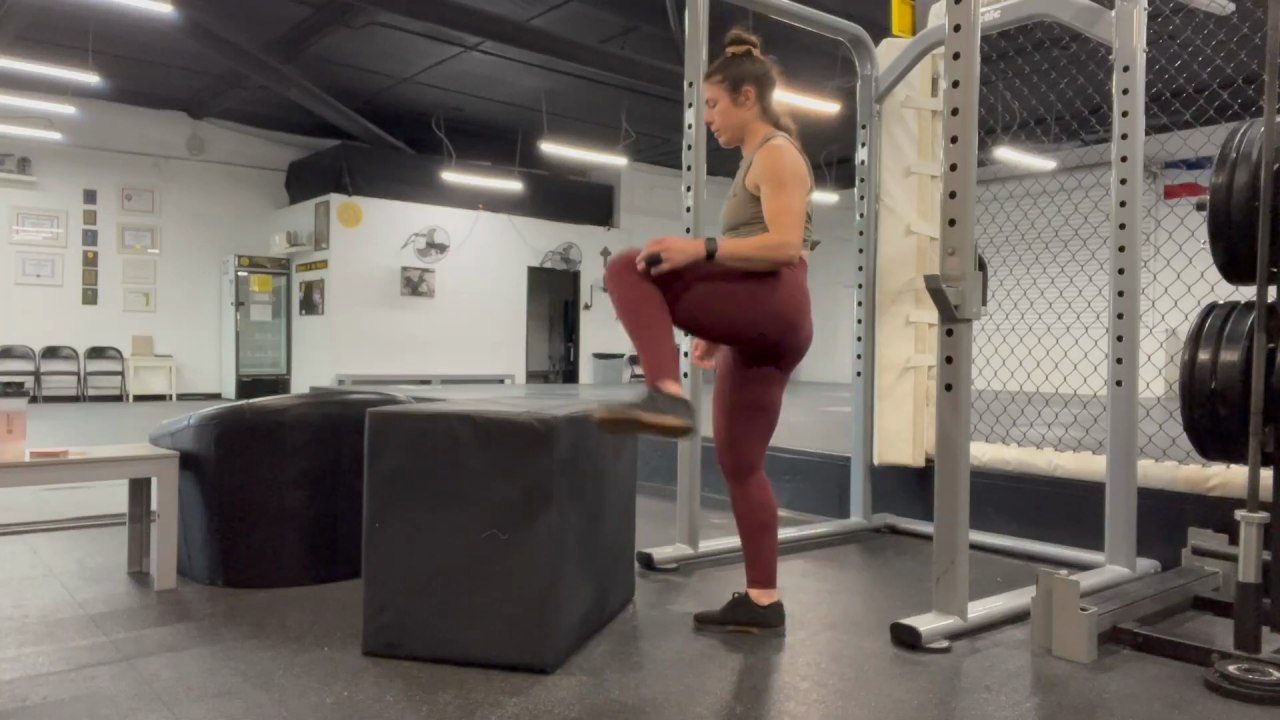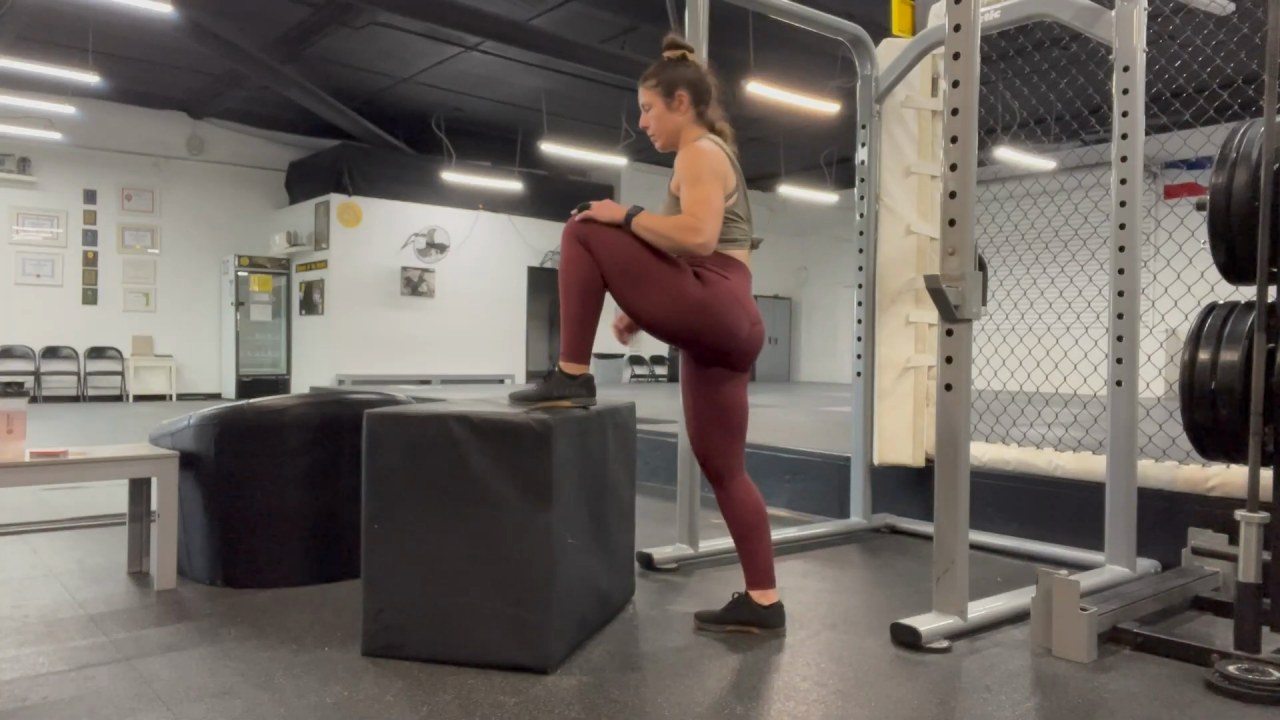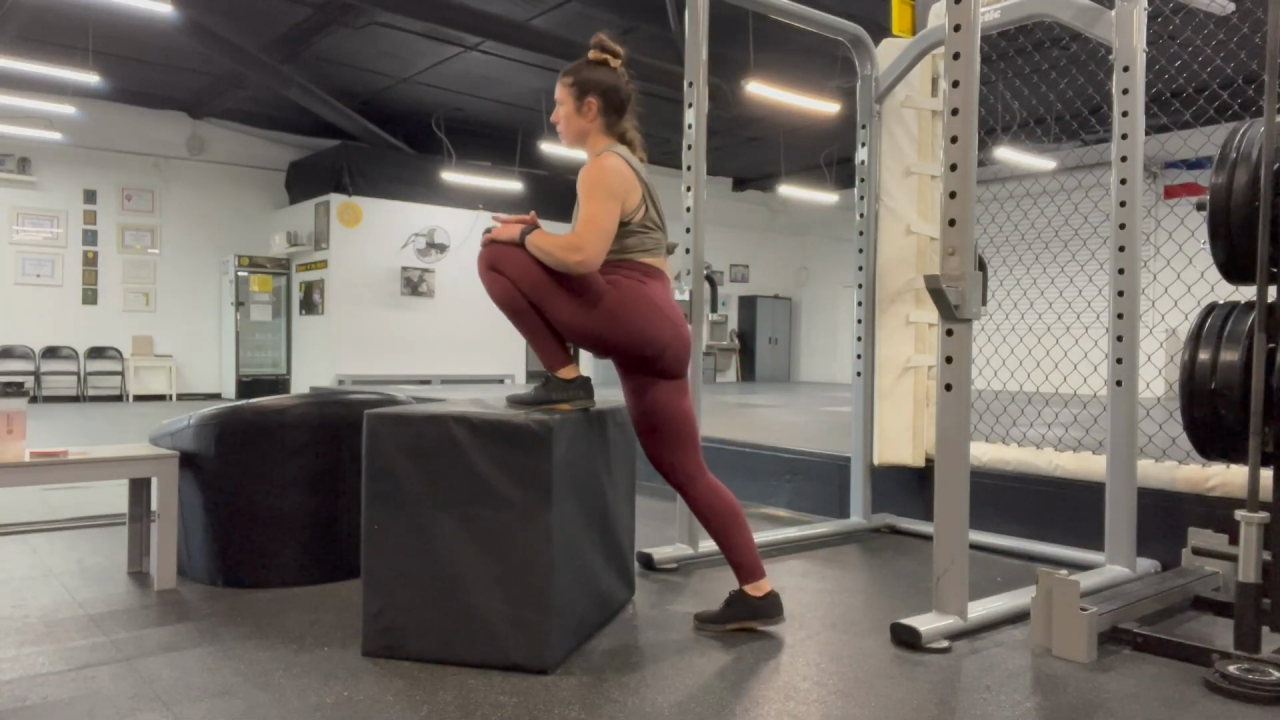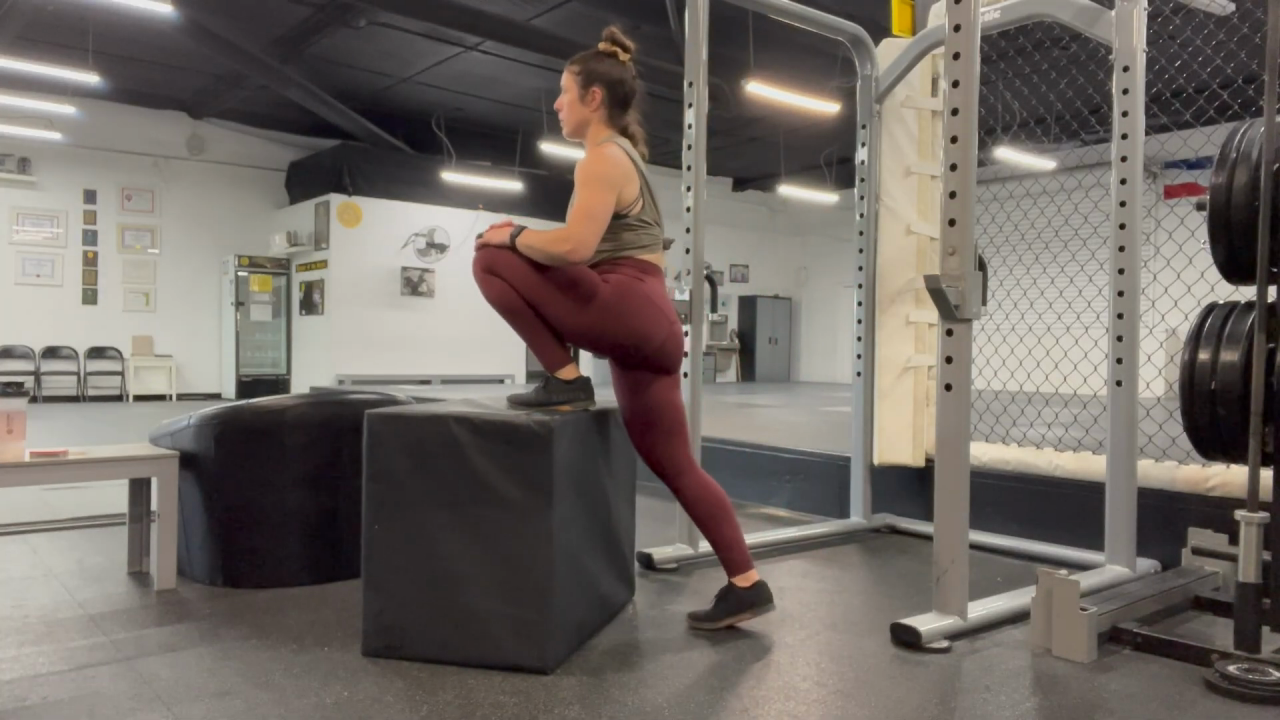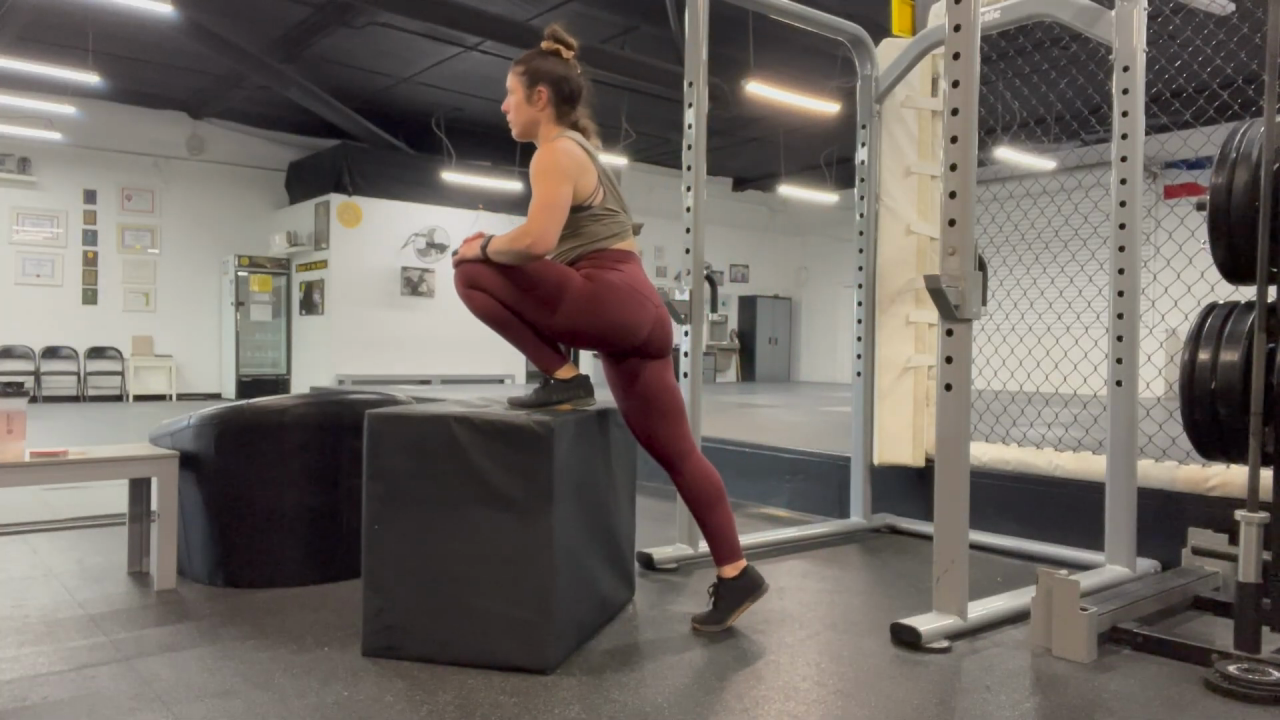
dt=1s
person 1, frame 1
left shoulder: (776, 152)
right shoulder: (760, 160)
left elbow: (785, 246)
left wrist: (702, 251)
right wrist: (717, 326)
left hip: (772, 307)
right hip: (770, 323)
left knee: (629, 269)
right knee: (739, 463)
left ankle: (666, 394)
right ankle: (762, 601)
person 1, frame 2
left shoulder: (699, 153)
right shoulder: (714, 156)
left elbow: (698, 238)
left wrist: (626, 215)
right wrist: (645, 312)
left hip: (711, 312)
right hip: (730, 327)
left knee: (584, 233)
right knee: (722, 468)
left ankle: (572, 376)
right ankle: (762, 601)
person 1, frame 3
left shoulder: (602, 167)
right shoulder: (623, 164)
left elbow: (583, 258)
left wrist: (524, 236)
right wrist: (542, 234)
left hip: (632, 320)
right hip: (658, 331)
left knee: (496, 256)
right knee: (685, 471)
left ankle: (564, 381)
right ankle: (756, 593)
person 1, frame 4
left shoulder: (602, 158)
right shoulder: (622, 156)
left elbow: (576, 247)
left wrist: (513, 235)
right wrist: (529, 238)
left hip: (627, 315)
right hip: (648, 324)
left knee: (492, 258)
right knee: (675, 465)
left ankle: (565, 380)
right ankle: (745, 584)
person 1, frame 5
left shoulder: (554, 153)
right shoulder: (577, 148)
left elbow: (537, 241)
left wrist: (484, 245)
right wrist: (498, 246)
left hip: (611, 305)
right hip: (635, 311)
left knee: (473, 273)
right knee: (675, 452)
left ankle: (563, 379)
right ankle: (736, 576)
